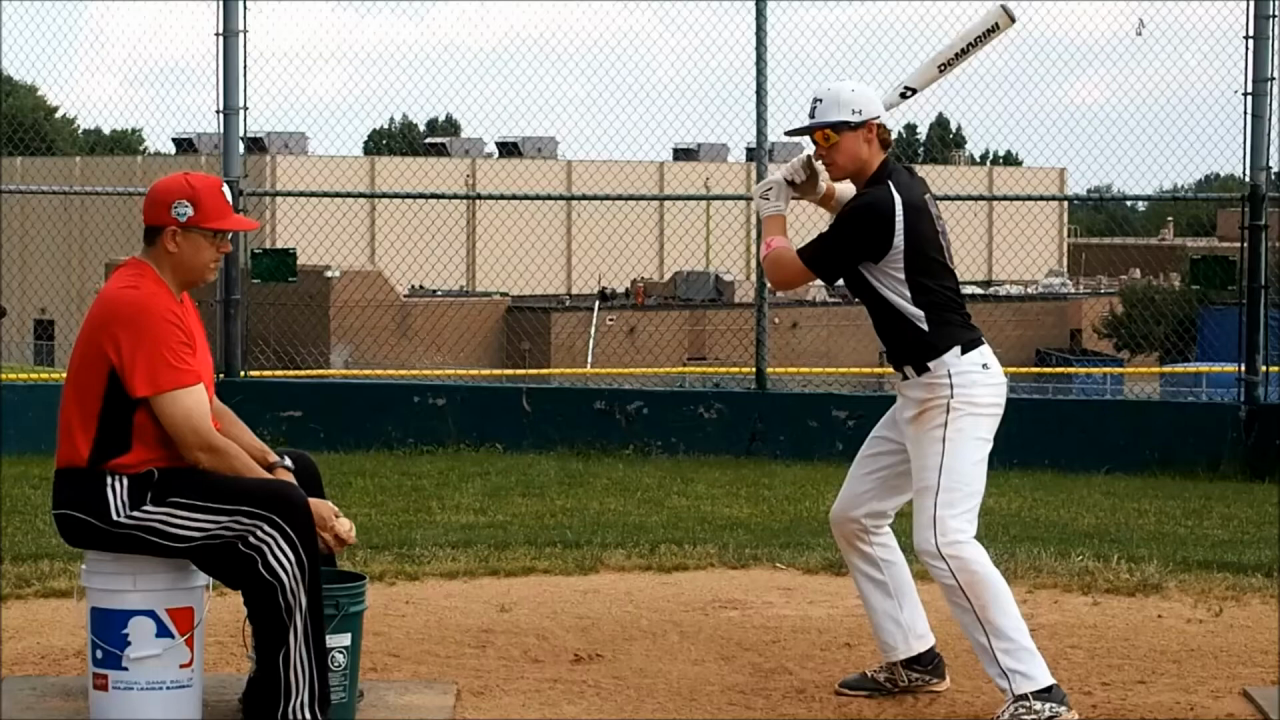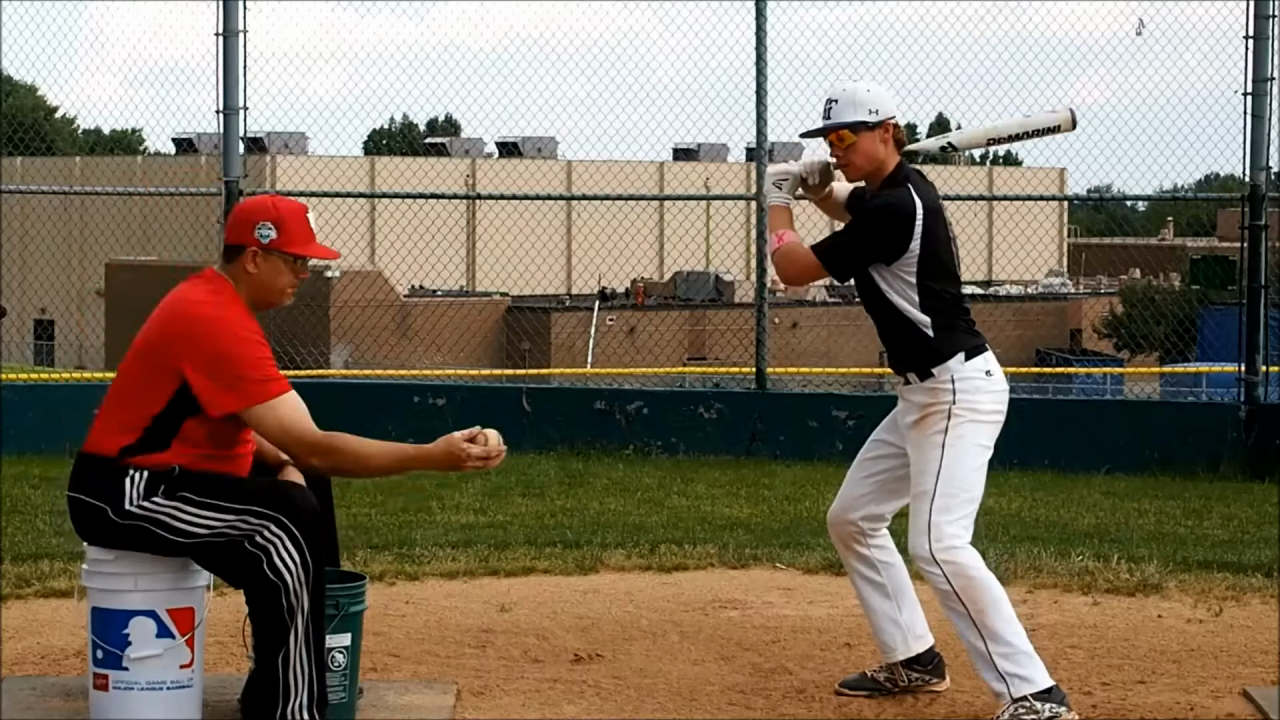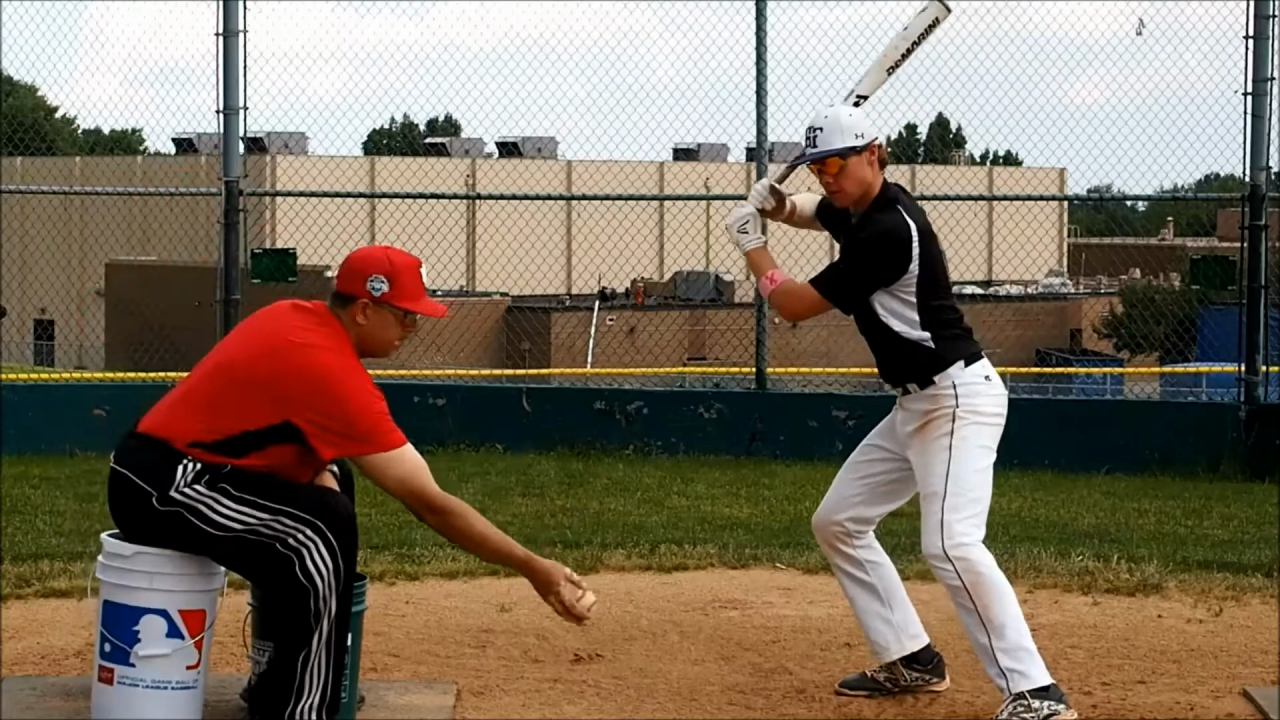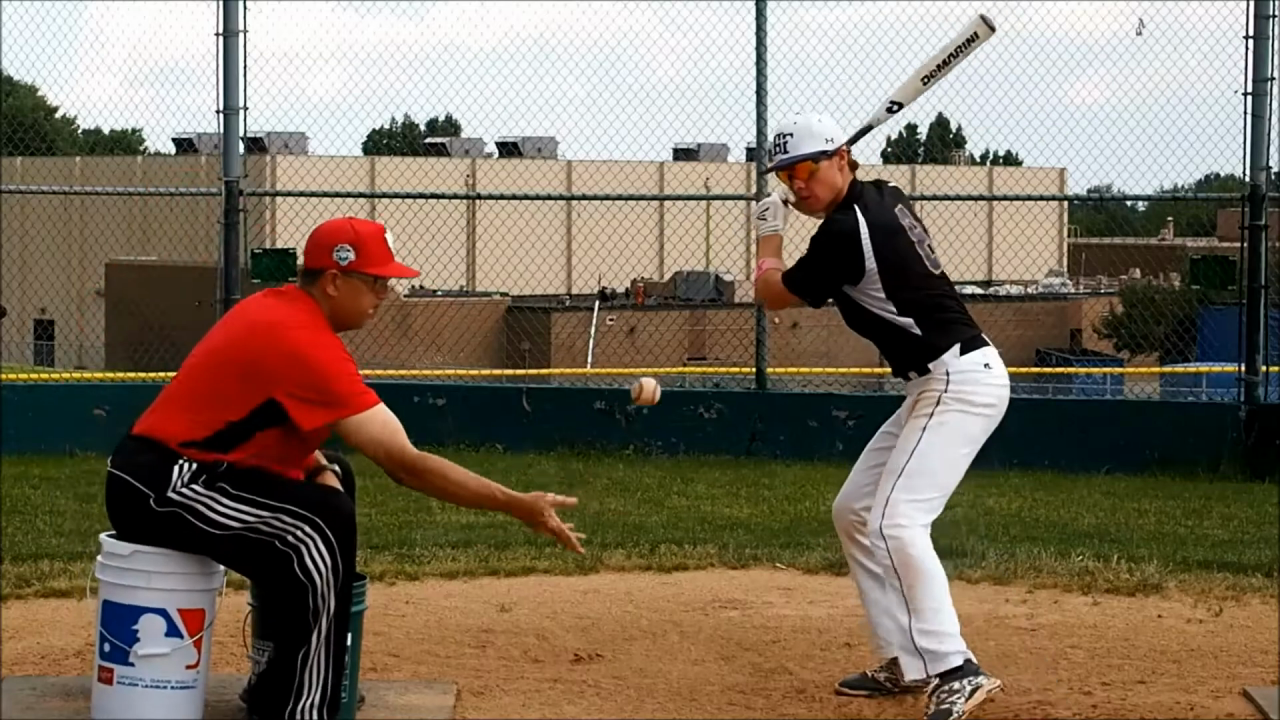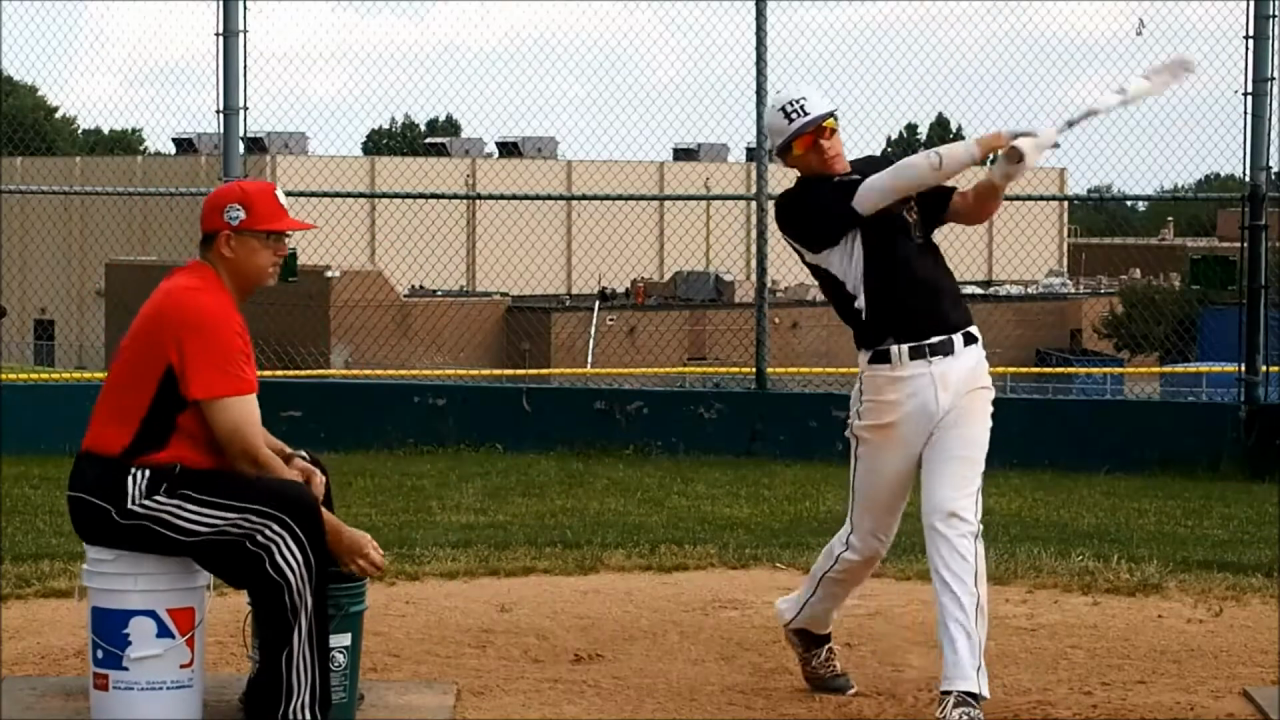
dt=0.4s
person 1, frame 1
left shoulder: (881, 206)
right shoulder: (895, 184)
left elbow: (783, 274)
right elbow: (852, 203)
left wrist: (770, 209)
right wrist: (812, 187)
left hip: (953, 383)
right hip: (924, 387)
left knee: (943, 538)
right knee: (854, 516)
right ankle: (914, 659)
person 1, frame 2
left shoulder: (898, 207)
right shoulder: (891, 192)
left elbow: (793, 268)
right elbow: (845, 204)
left wrist: (777, 200)
right wrist: (815, 183)
left hip: (958, 391)
right hip: (924, 394)
left knee: (937, 543)
right knee: (850, 519)
right ankle: (914, 659)
person 1, frame 3
left shoulder: (889, 230)
right shoulder: (866, 206)
left elbow: (795, 305)
right elbow: (812, 210)
left wrist: (751, 243)
right wrist: (776, 205)
left hip: (958, 396)
right hip: (917, 403)
left knee: (950, 543)
right knee: (837, 521)
right ankle: (912, 659)
person 1, frame 4
left shoulder: (847, 229)
right shoulder: (876, 196)
left elbow: (771, 294)
left wrist: (767, 232)
right wrist: (794, 204)
left hip: (960, 380)
right hip: (929, 385)
left knee: (893, 516)
right knee: (852, 513)
right ankle: (906, 660)
person 1, frame 5
left shoulder: (881, 171)
right shoulder: (798, 209)
left elbow: (971, 207)
right elbow: (891, 187)
left wrist: (1013, 162)
right wrist: (989, 142)
left hip: (963, 368)
right hip: (892, 379)
left knee: (953, 522)
right knee: (867, 536)
right ankle: (806, 623)
person 2, frame 1
left shoulder: (166, 294)
right shoulder: (145, 306)
left elbow: (206, 407)
right elbow: (202, 447)
left wrist: (274, 464)
right wrist: (301, 507)
left hip: (142, 477)
right hip: (105, 499)
left knee: (299, 473)
right knee: (281, 518)
person 2, frame 2
left shoulder: (210, 295)
right shoulder: (218, 322)
left elbow: (228, 408)
right elbow: (314, 448)
left wrist: (276, 460)
right wrist: (434, 455)
left hip: (153, 473)
right hip: (124, 496)
left knee: (297, 485)
right knee: (284, 523)
person 2, frame 3
left shoulder: (295, 316)
right shoulder: (333, 372)
right elbow: (431, 503)
left wrist: (314, 469)
right wrist: (535, 568)
left hip: (174, 470)
right hip: (160, 489)
left knee: (326, 485)
right knee: (324, 528)
person 2, frame 4
left shoulder: (278, 305)
right shoulder: (307, 343)
right elbow: (407, 462)
left wrist: (316, 466)
right wrist: (519, 505)
left hip: (180, 476)
right hip: (160, 489)
left knee: (322, 494)
right knee: (319, 529)
person 2, frame 5
left shoulder: (201, 294)
right shoulder: (207, 311)
left elbow: (232, 422)
right elbow: (246, 456)
left wrist: (289, 459)
right wrist: (329, 530)
left hip: (154, 477)
right hip: (123, 494)
left knee: (306, 492)
right knee: (295, 520)
